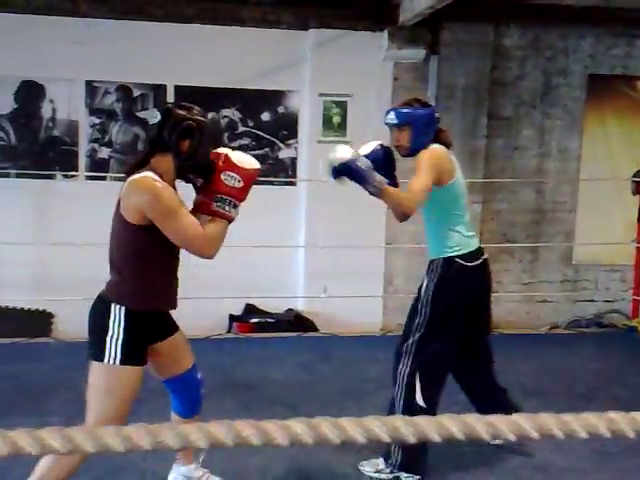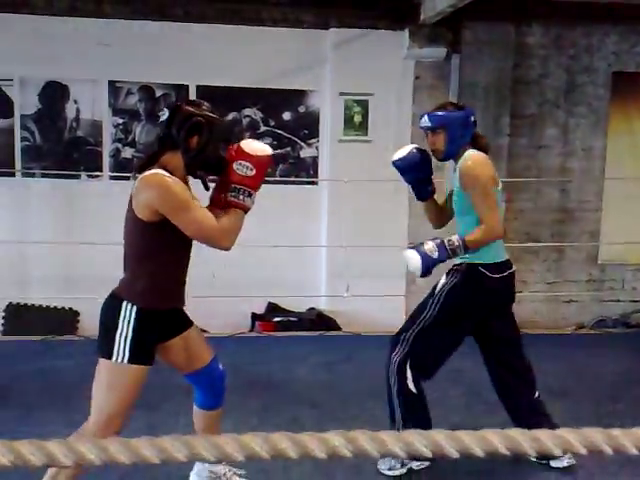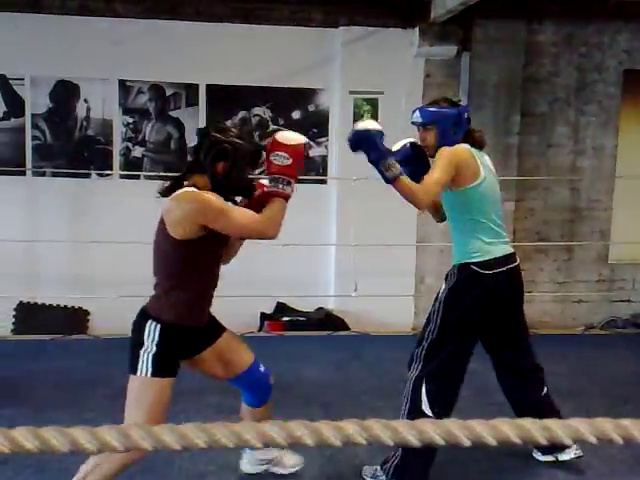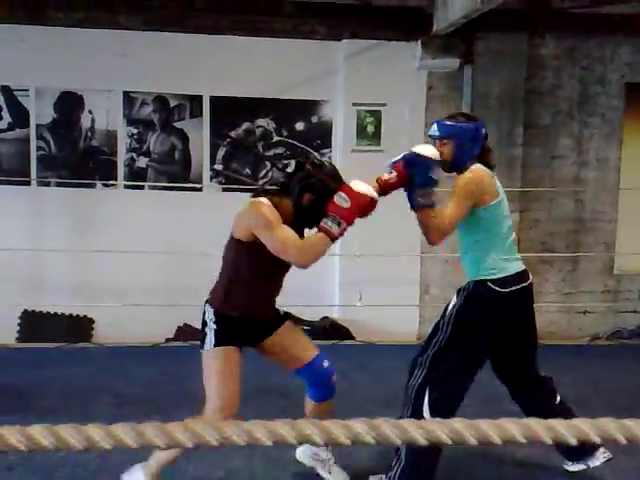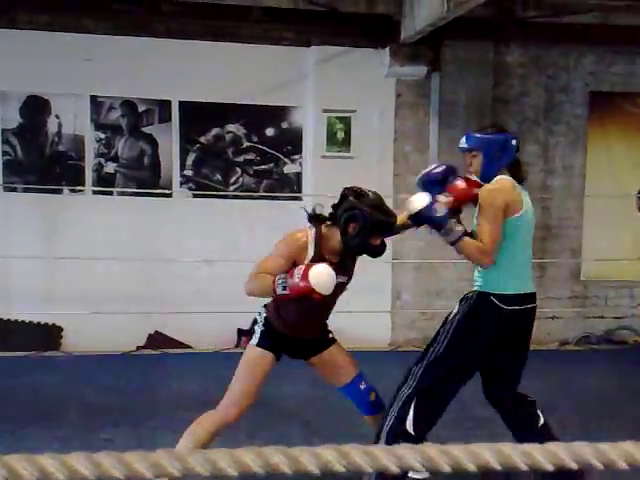
dt=0.2s
person 1, frame 1
left shoulder: (432, 157)
right shoulder: (433, 159)
left elbow: (408, 205)
right elbow: (402, 214)
left wrist: (364, 176)
right wrist: (384, 178)
left hip: (452, 268)
right hip: (470, 264)
left knee: (417, 357)
right knee: (471, 350)
right ankle: (504, 420)
person 1, frame 2
left shoulder: (473, 164)
right shoulder: (465, 166)
left elbow: (493, 229)
right elbow: (441, 218)
left wrist: (442, 249)
right wrist: (420, 184)
left hip: (474, 277)
right hip: (495, 275)
left knee: (405, 354)
right knee: (509, 363)
person 1, frame 3
left shoulder: (452, 155)
right shoulder: (475, 157)
left elbow: (423, 201)
right elbow: (441, 211)
left wrist: (383, 162)
right wrist: (414, 173)
left hip: (474, 276)
right hip: (504, 271)
left knee: (430, 368)
right knee: (516, 360)
right ankle: (556, 442)
person 1, frame 4
left shoulder: (473, 178)
right shoulder: (480, 176)
left elbow: (435, 234)
right elbow: (450, 226)
left wrist: (420, 189)
right wrist: (413, 189)
left hip: (488, 293)
right hip: (515, 286)
left knee: (431, 375)
right knee: (524, 377)
right ankle: (584, 448)
person 1, frame 5
left shoulder: (497, 189)
right shoulder: (514, 191)
left elbow: (484, 256)
left wrist: (443, 224)
left hip: (493, 306)
right hip: (520, 305)
left knee: (423, 386)
right knee: (506, 394)
person 2, frame 1
left shoulder: (160, 185)
right shoulder: (147, 187)
left elbow: (187, 234)
right elbow: (205, 246)
left wrist: (207, 198)
right wrist: (227, 200)
left hip: (151, 314)
right hip: (121, 317)
left knee: (190, 388)
person 2, frame 2
left shoulder: (172, 182)
right shoulder: (158, 184)
left elbow: (202, 226)
right elbow: (221, 237)
left wrist: (224, 191)
right wrist: (244, 187)
left hip: (164, 311)
right hip: (133, 314)
left knee: (213, 381)
right knee: (102, 428)
person 2, frame 3
left shoulder: (202, 200)
right shoulder: (192, 202)
left elbow: (223, 254)
right elbow: (267, 229)
left wrist: (256, 203)
right wrist: (282, 178)
left hip: (195, 324)
right hip: (161, 329)
left knee: (259, 381)
person 2, frame 4
left shoulder: (288, 215)
right shoulder: (259, 211)
right elbow: (304, 256)
right wrist: (339, 218)
left hip: (263, 316)
right hip: (224, 317)
left knee: (322, 375)
right knee: (220, 417)
left ankle: (314, 450)
person 2, frame 5
left shoulder: (350, 241)
right shoulder: (301, 242)
right elbow: (253, 285)
right wrist: (294, 283)
left hip: (314, 334)
right hip: (274, 330)
left knee: (365, 395)
right knee: (230, 411)
